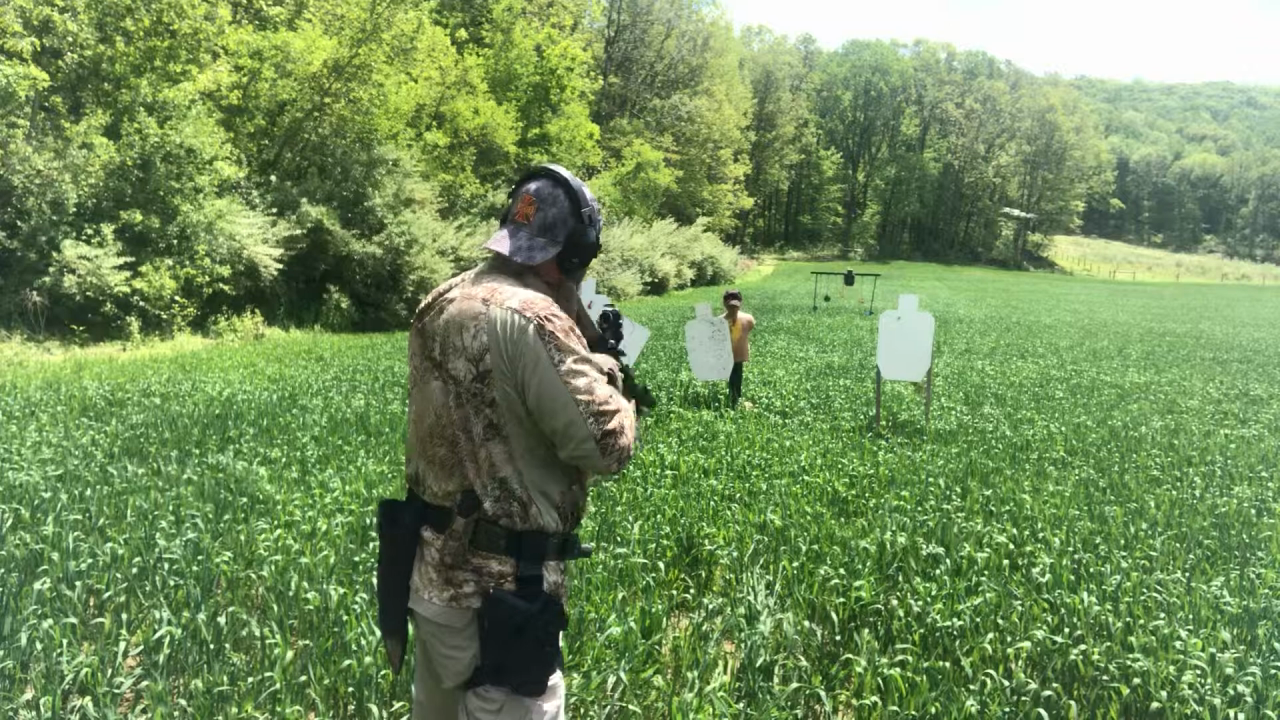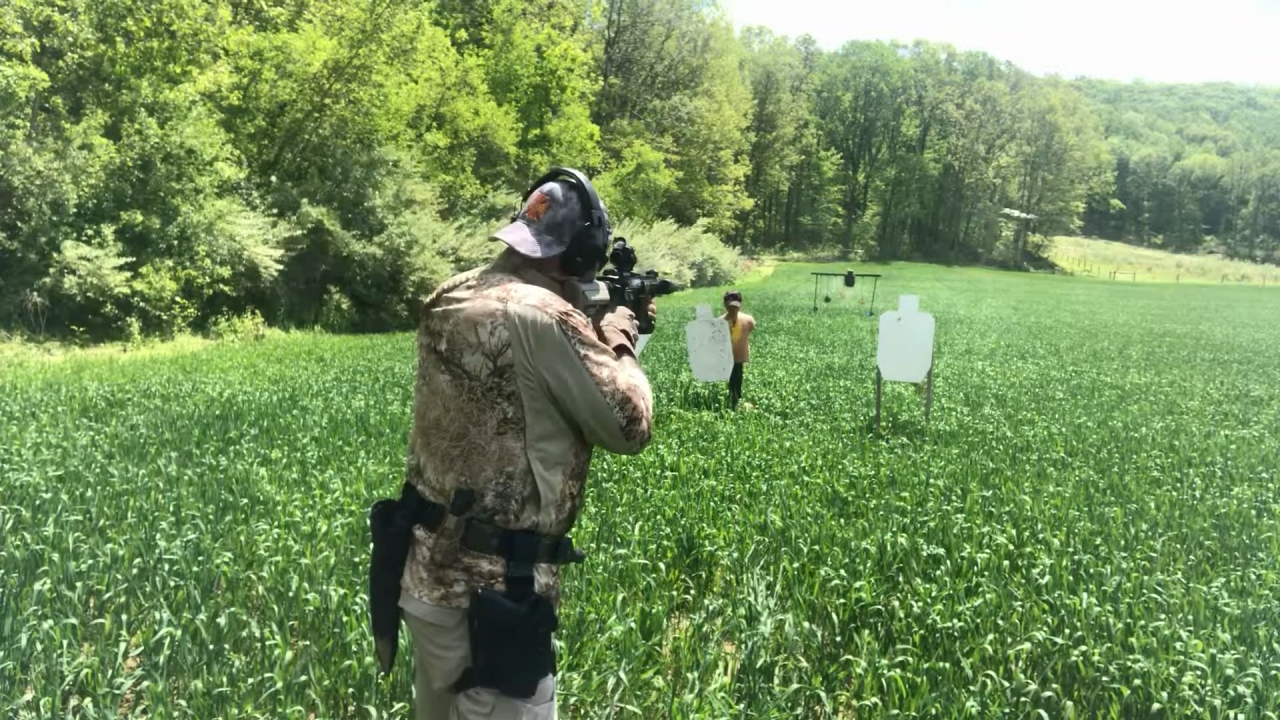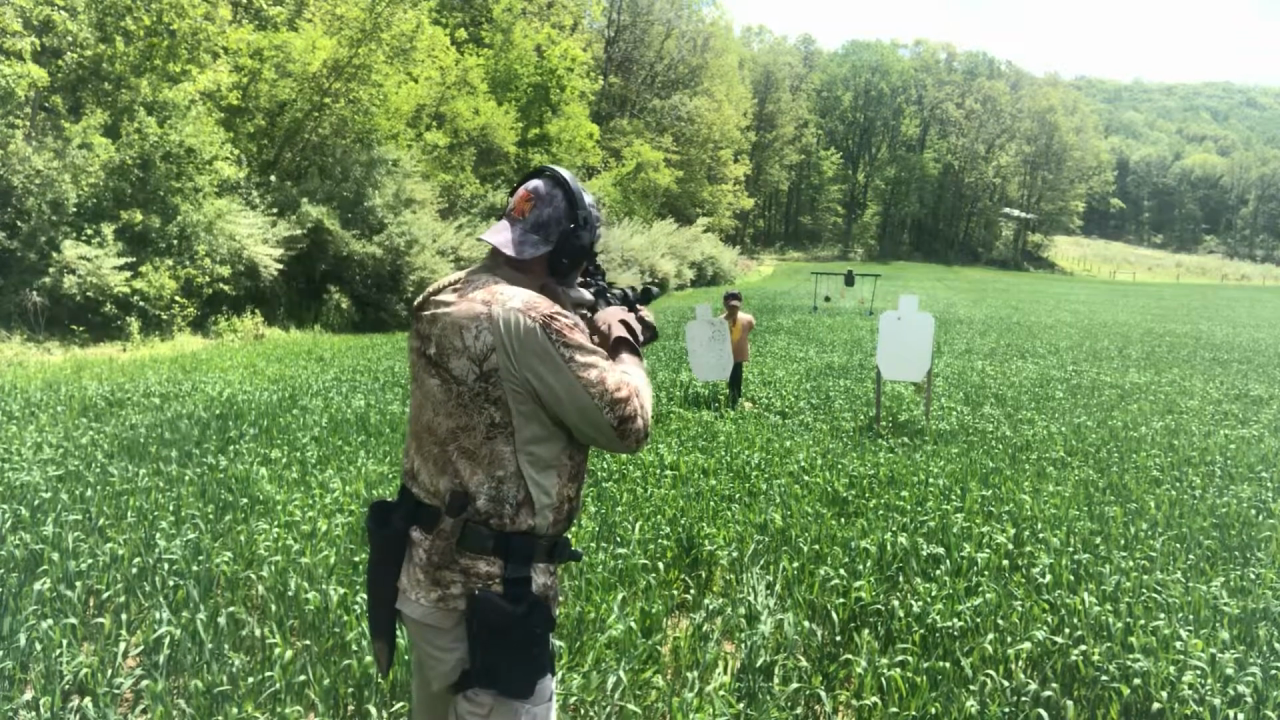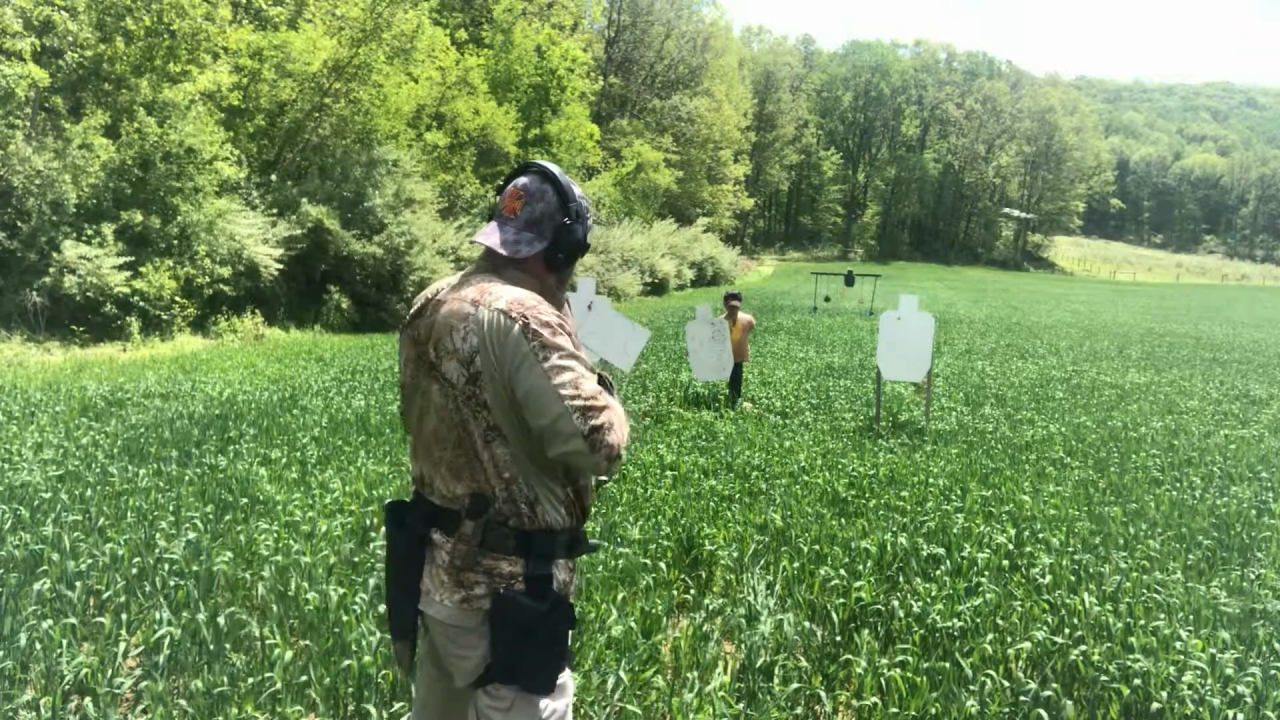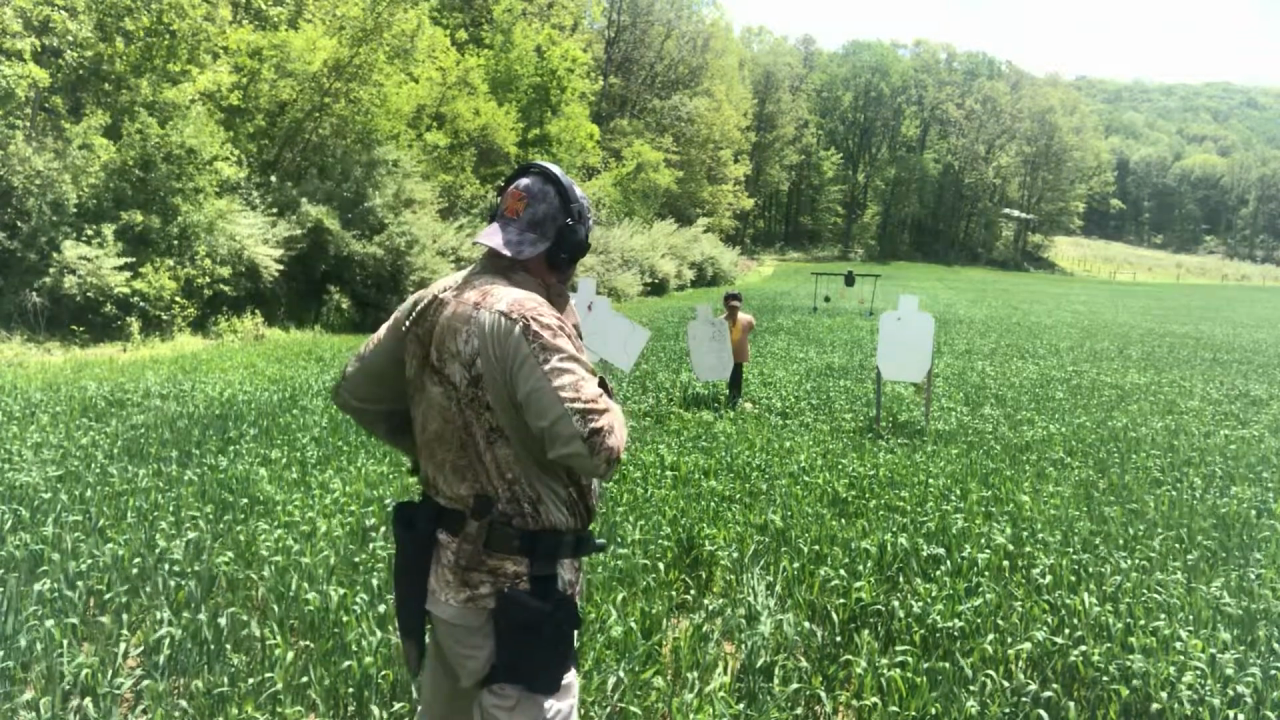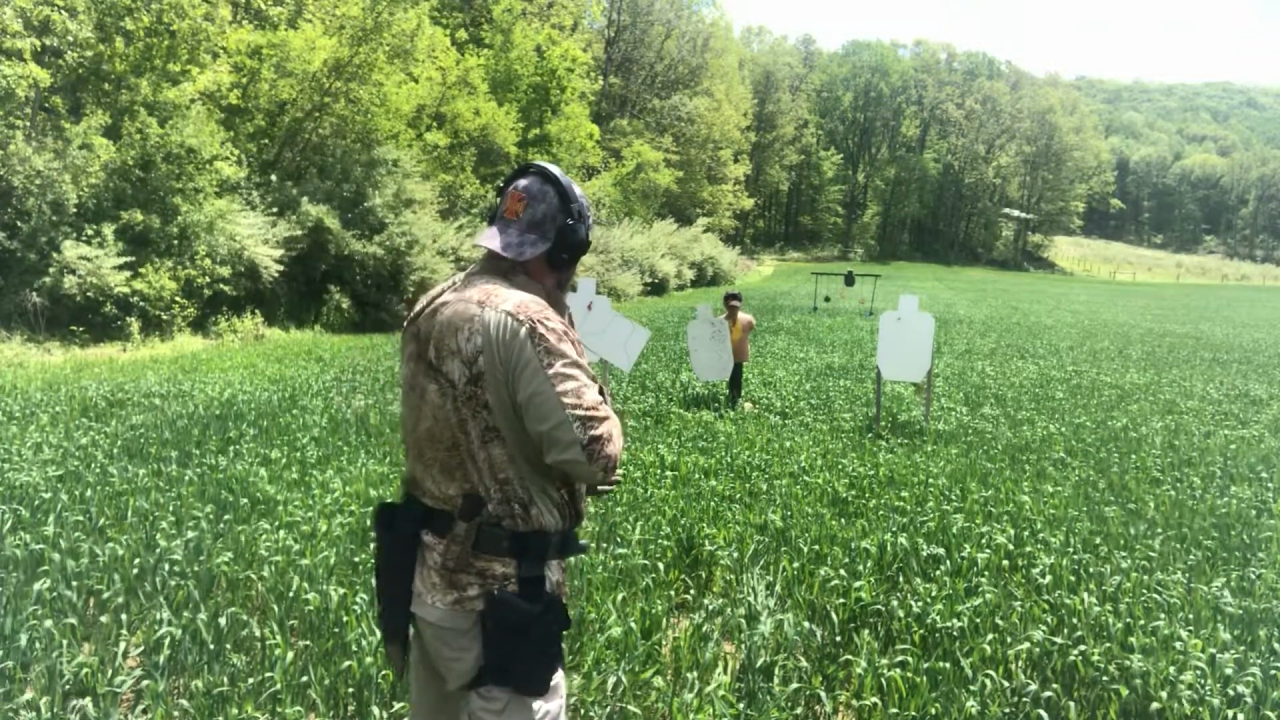
dt=0.7s
person 1, frame 1
left shoulder: (443, 302)
right shoulder: (532, 319)
right elbow: (604, 445)
left wrist: (579, 358)
right wrist: (604, 374)
left hip: (432, 571)
right hip: (497, 586)
person 1, frame 2
left shoulder: (448, 300)
right shoulder: (544, 319)
right elbow: (628, 426)
left wrist: (594, 329)
right wrist: (618, 337)
left hip: (427, 570)
right hip: (491, 587)
person 1, frame 3
left shoulder: (438, 301)
right shoulder: (532, 322)
right elbow: (626, 424)
left wrist: (588, 337)
right wrist: (622, 344)
left hip: (425, 570)
right hip: (490, 586)
person 1, frame 4
left shoulder: (432, 304)
right shoulder: (523, 320)
right elbow: (595, 444)
right wrist: (599, 390)
left hip: (439, 566)
right hip: (508, 582)
person 1, frame 5
left shoulder: (431, 303)
right shoulder: (525, 321)
left elbow: (355, 391)
right elbow: (593, 446)
right wrist: (603, 401)
left hip: (446, 566)
right hip: (515, 582)
person 1, frame 6
left shoulder: (432, 307)
right shoulder: (527, 323)
right elbow: (593, 453)
right wrist: (598, 401)
left hip: (430, 568)
right hip: (499, 586)
